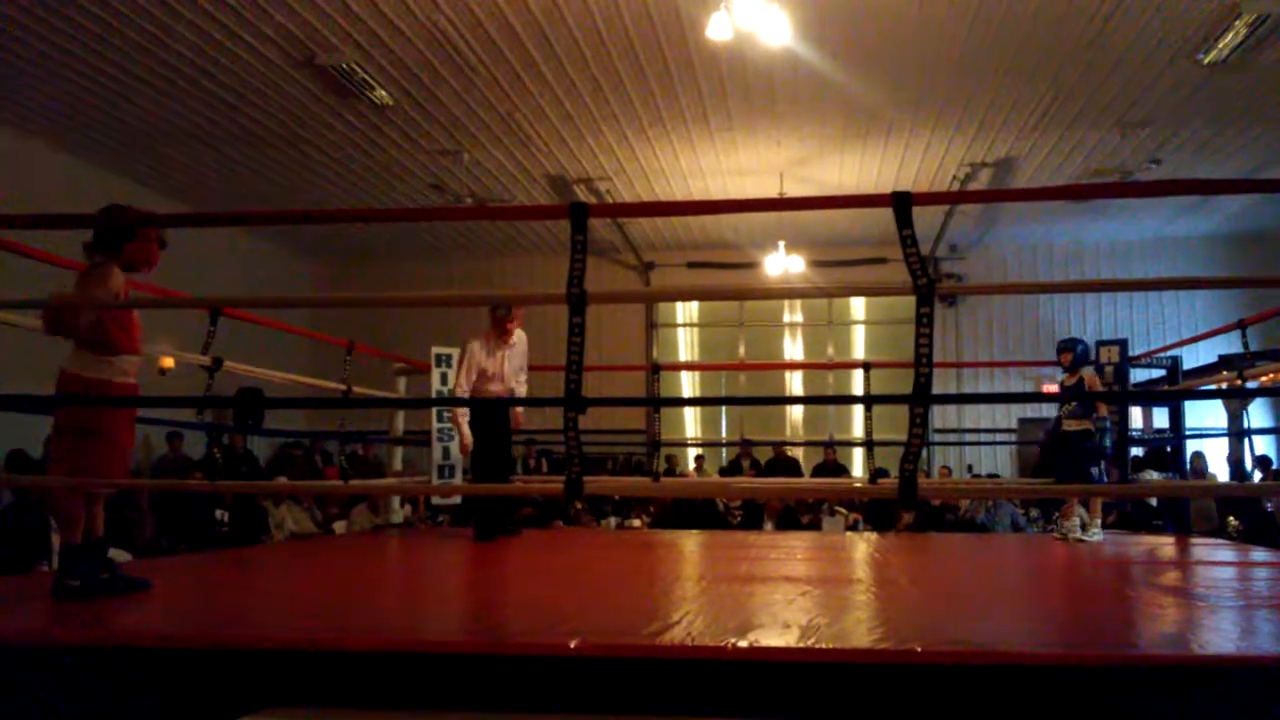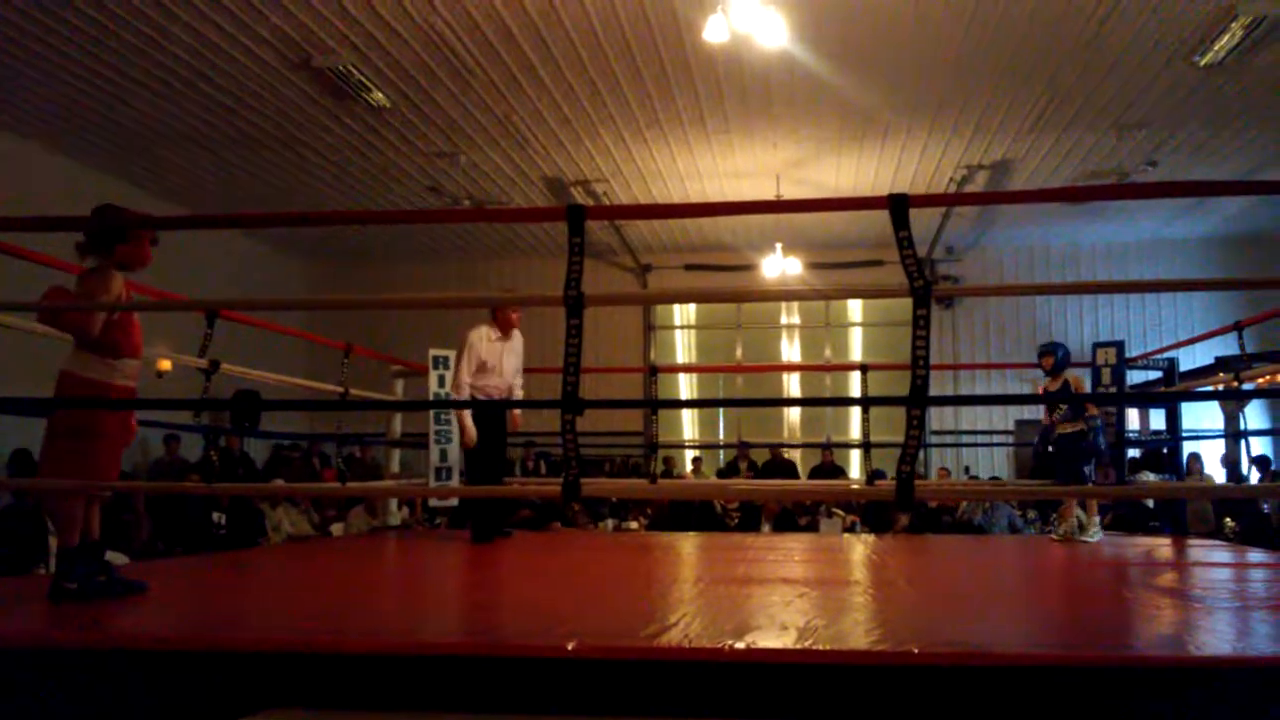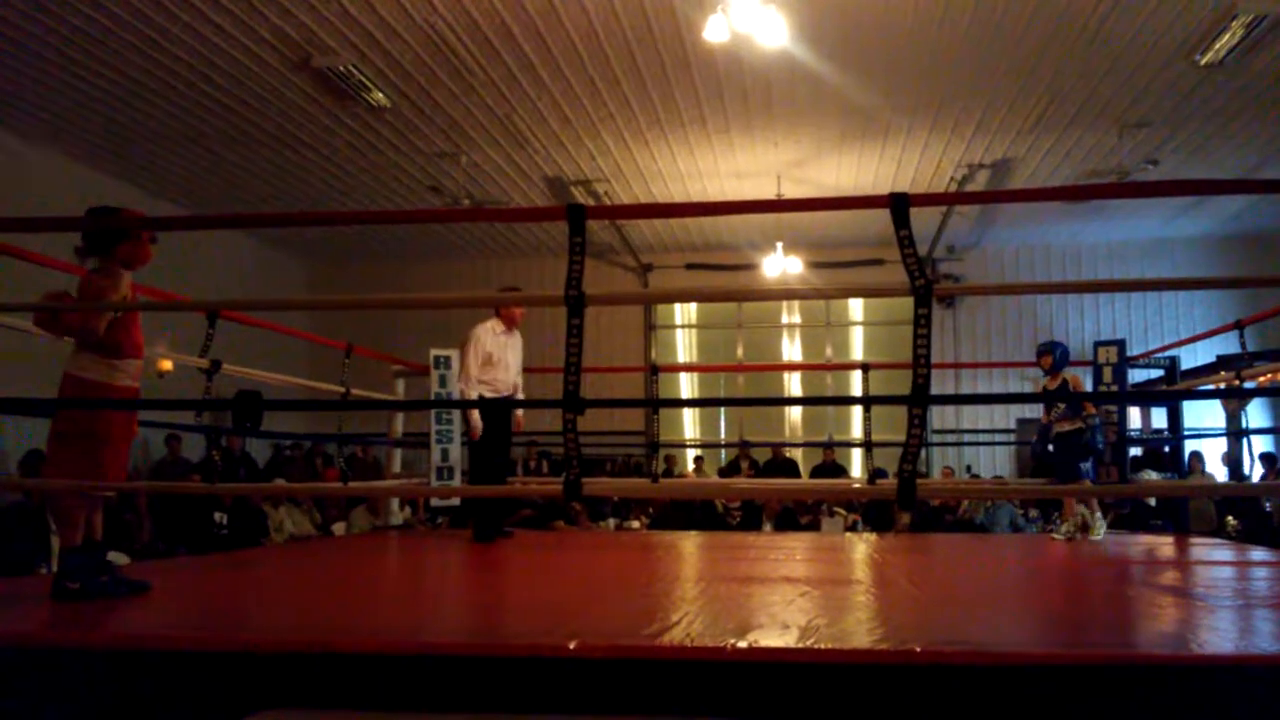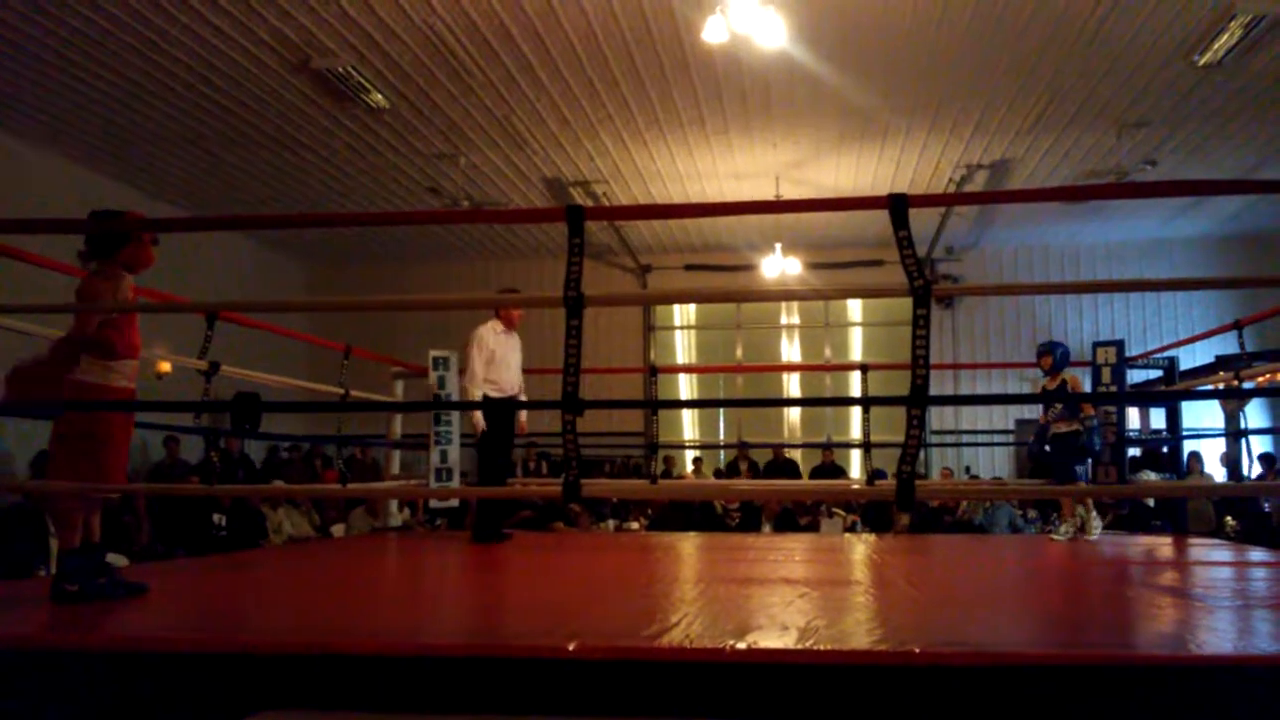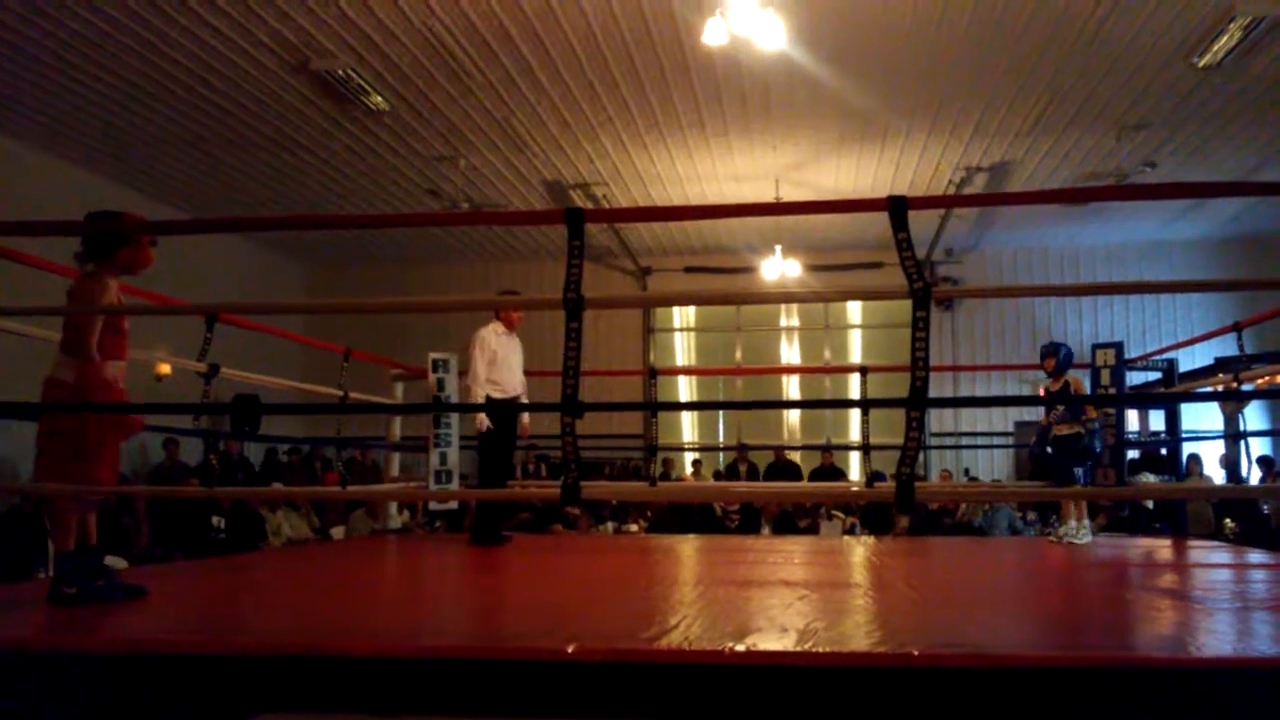
dt=0.3s
person 1, frame 1
left shoulder: (112, 276)
right shoulder: (108, 274)
right elbow: (79, 323)
right wrist: (65, 316)
left hip: (109, 389)
right hip: (92, 387)
left knee: (97, 477)
right knee: (82, 476)
left ankle: (95, 564)
right ankle: (71, 570)
person 1, frame 2
left shoulder: (108, 278)
right shoulder: (109, 277)
left elbow: (88, 327)
right elbow: (89, 329)
right wrist: (60, 314)
left hip: (105, 392)
right hip: (92, 390)
left knee: (91, 480)
right knee: (77, 479)
left ankle: (91, 567)
right ankle: (68, 572)
person 1, frame 3
left shoulder: (104, 278)
right shoulder: (116, 277)
left elbow: (91, 330)
right elbow: (93, 329)
right wrist: (62, 322)
left hip: (108, 392)
right hip: (97, 391)
left knee: (94, 480)
right knee: (82, 480)
left ankle: (95, 567)
right ankle: (71, 573)
person 1, frame 4
left shoulder: (104, 281)
right shoulder: (117, 281)
left elbow: (87, 334)
right elbow: (83, 333)
right wrist: (51, 369)
left hip: (104, 394)
right hip: (96, 393)
left knee: (90, 483)
right knee: (82, 483)
left ankle: (93, 569)
right ankle: (69, 575)
person 1, frame 5
left shoulder: (104, 285)
right shoulder: (101, 285)
right elbow: (85, 348)
left wrist: (112, 395)
right wrist: (108, 395)
left hip: (91, 397)
right hip: (80, 396)
left knee: (85, 486)
right knee: (74, 486)
left ankle: (92, 572)
right ankle: (68, 578)
person 2, frame 1
left shoulder: (521, 339)
right shoulder: (477, 347)
right elbow: (461, 390)
left wrist: (518, 405)
right wrist: (464, 432)
left hip: (502, 406)
right hip: (478, 408)
left knee: (504, 464)
right knee: (483, 466)
left ankle: (502, 520)
right ankle: (484, 525)
person 2, frame 2
left shoulder: (517, 338)
right shoulder: (477, 337)
right elbow: (462, 382)
left wrist: (515, 408)
right wrist: (466, 424)
left hip: (498, 407)
right hip: (476, 407)
left knee: (498, 466)
right knee: (478, 468)
left ankle: (495, 523)
right ankle: (480, 527)
person 2, frame 3
left shoulder: (516, 337)
right shoulder: (481, 333)
right elbow: (468, 377)
left wrist: (519, 410)
right wrist: (473, 417)
left hip: (504, 405)
right hip: (484, 405)
left knee: (501, 465)
right knee: (482, 467)
left ankle: (495, 523)
right ankle: (483, 527)
person 2, frame 4
left shoulder: (514, 338)
right shoulder: (483, 334)
right elbow: (473, 377)
left wrist: (522, 413)
right wrist: (476, 415)
left hip: (508, 406)
right hip: (489, 406)
left knee: (502, 466)
right knee: (490, 467)
left ankle: (494, 525)
right ankle: (484, 528)
person 2, frame 5
left shoulder: (515, 341)
right shoulder: (484, 336)
right elbow: (476, 378)
left wrist: (524, 415)
right wrist: (480, 415)
left hip: (510, 407)
right hip: (493, 406)
left knee: (503, 468)
right knee: (491, 469)
left ankle: (491, 528)
right ankle: (484, 530)
person 3, frame 1
left shoulder: (1089, 379)
right shoulder: (1063, 382)
left elbow: (1102, 409)
left wrist: (1101, 434)
right wrist: (1052, 435)
left hip: (1085, 434)
right hip: (1066, 435)
left knee: (1091, 479)
right knee: (1067, 479)
left ankle: (1095, 526)
right ankle: (1071, 523)
person 3, frame 2
left shoulder: (1074, 380)
right shoulder: (1046, 388)
left elbow: (1091, 408)
left wrist: (1094, 434)
right wrist: (1042, 441)
left hip: (1078, 435)
right hip: (1060, 438)
left knee: (1083, 478)
right knee: (1065, 481)
left ankle: (1093, 525)
right ankle: (1069, 525)
person 3, frame 3
left shoulder: (1072, 380)
right shoulder: (1044, 387)
left elbow: (1089, 407)
left wrist: (1092, 432)
right wrist: (1041, 440)
left hip: (1077, 433)
right hip: (1059, 437)
left knee: (1081, 476)
right knee: (1065, 479)
left ankle: (1096, 516)
right ankle: (1070, 524)
person 3, frame 4
left shoulder: (1071, 380)
right shoulder: (1044, 387)
left elbow: (1087, 408)
left wrist: (1091, 434)
right wrist: (1038, 440)
left hip: (1074, 434)
right hip: (1055, 437)
left knee: (1077, 478)
right knee: (1062, 481)
left ankle: (1091, 516)
right ankle: (1069, 524)
person 3, frame 5
left shoulder: (1074, 382)
right shoulder: (1048, 388)
left elbow: (1090, 411)
left wrist: (1091, 437)
right wrist: (1040, 441)
left hip: (1076, 437)
right hip: (1057, 439)
left knee: (1075, 482)
right knee: (1062, 483)
left ankle: (1084, 527)
right ankle: (1068, 526)
